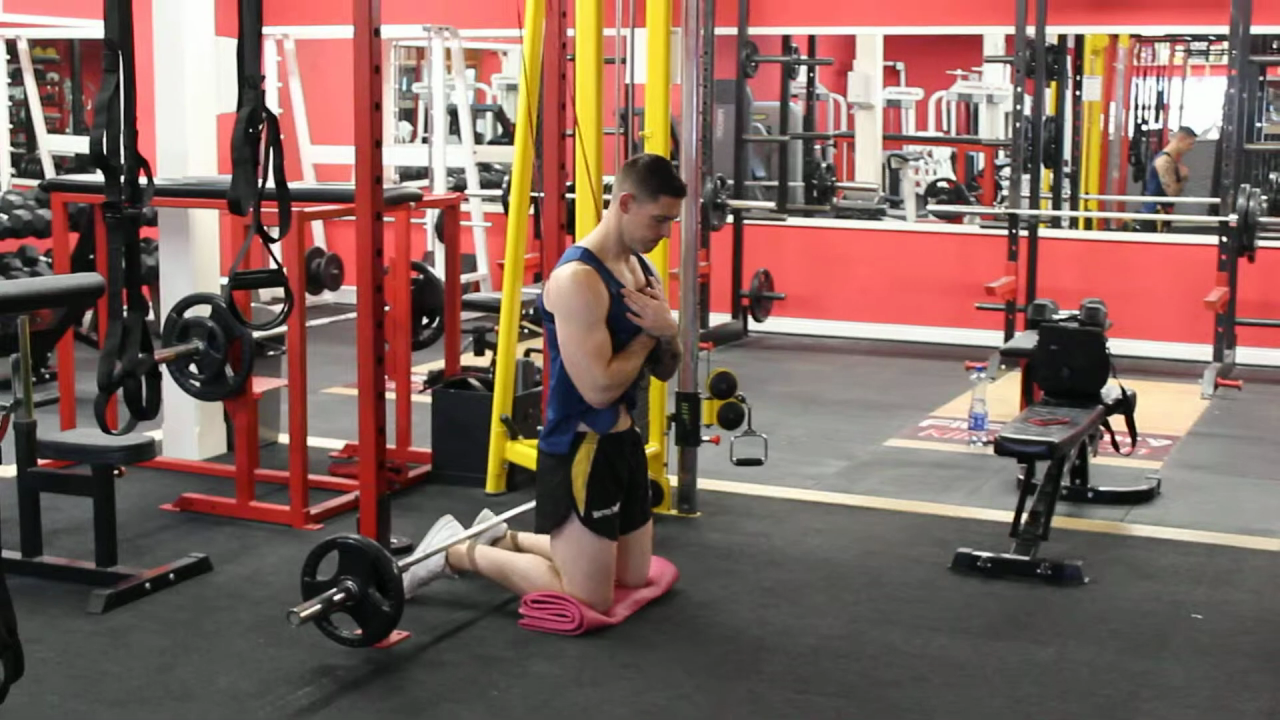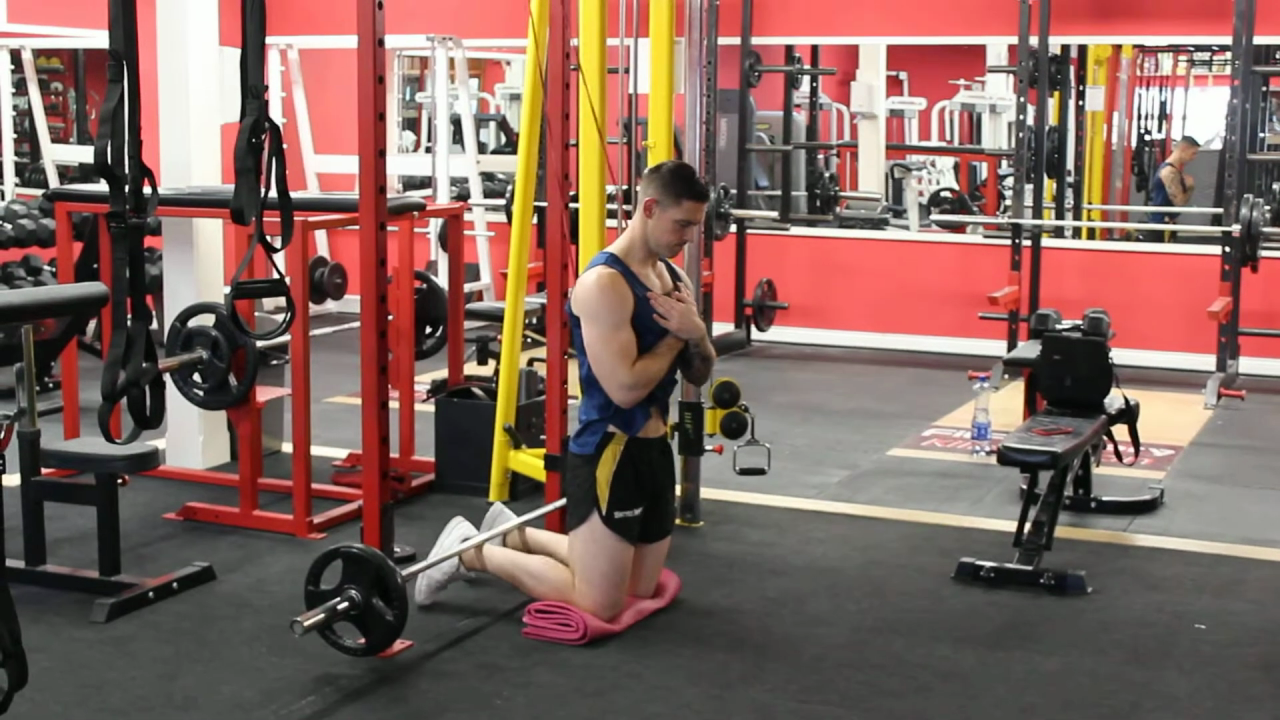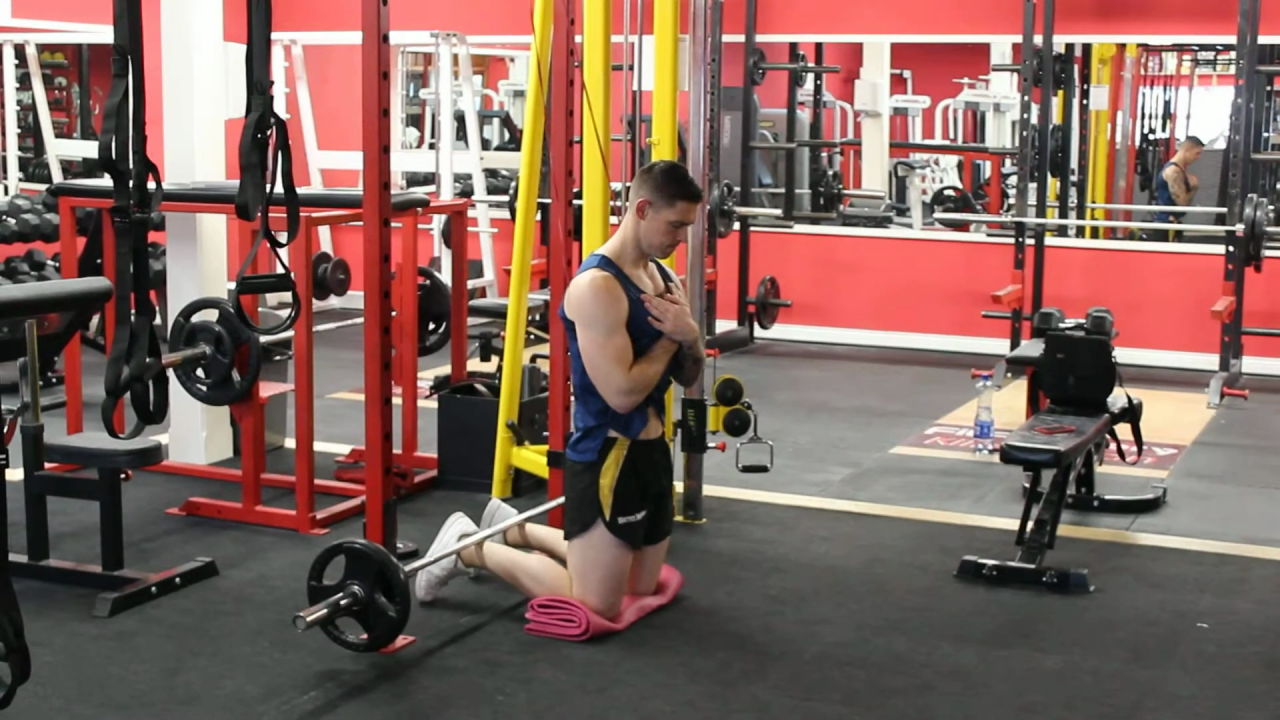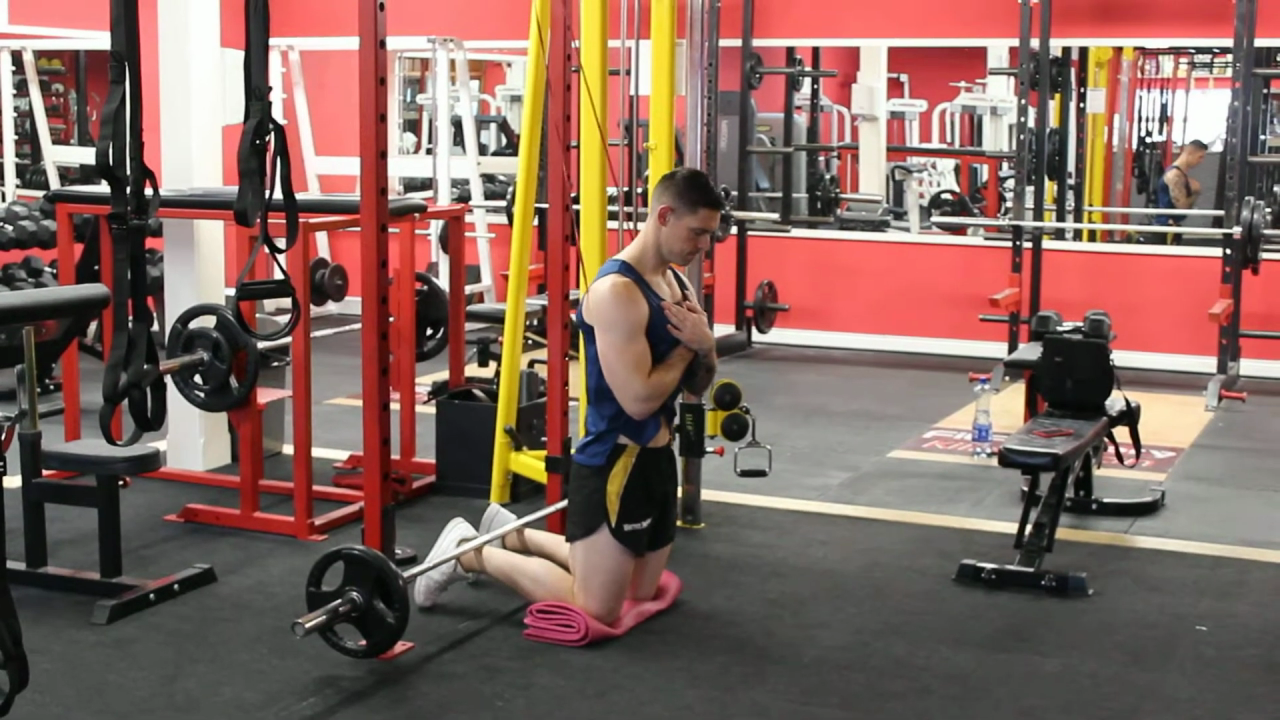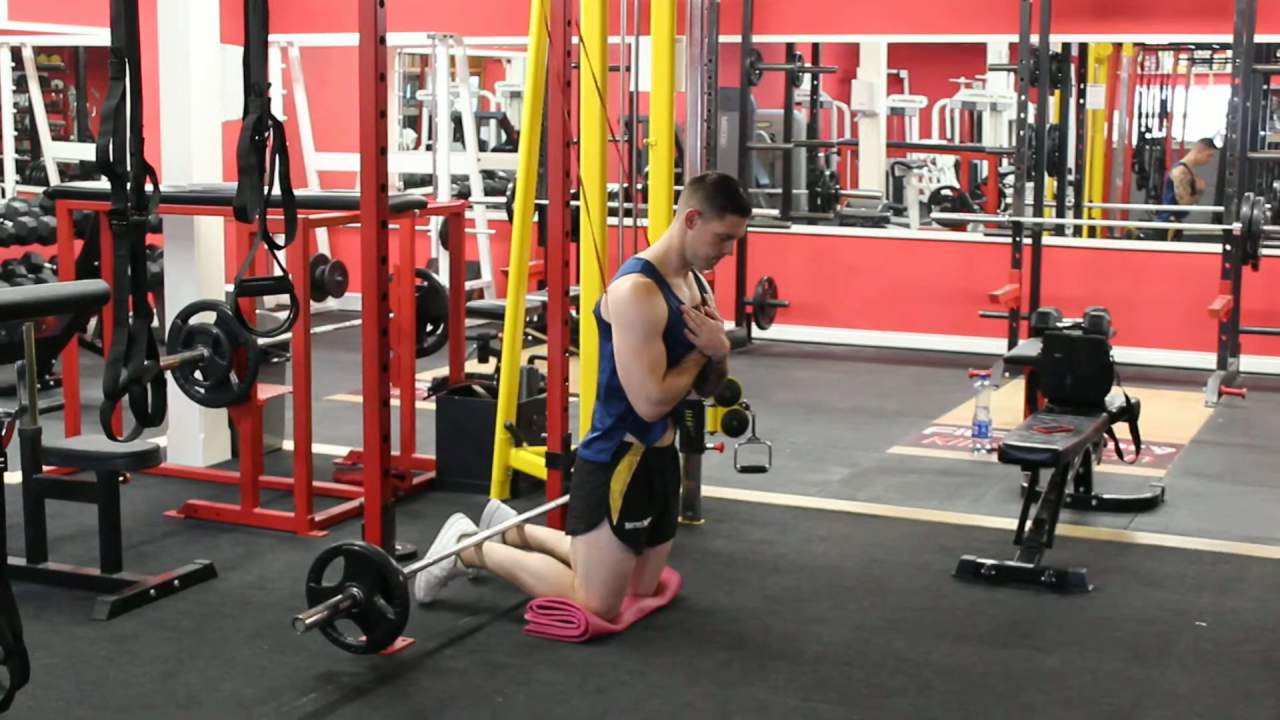
dt=0.5s
person 1, frame 1
left shoulder: (643, 270)
right shoulder: (577, 280)
left elbow: (665, 369)
right elbow: (598, 388)
left wrist: (668, 331)
right wrist: (648, 331)
left hip: (622, 440)
right hip: (579, 450)
left knee: (634, 579)
right knee: (589, 601)
left ankle: (505, 539)
right ankle: (458, 550)
person 1, frame 2
left shoulder: (674, 278)
right shoulder: (604, 283)
left elbow: (700, 374)
right elbow: (624, 388)
left wrist: (697, 333)
right wrist: (676, 335)
left hip: (653, 446)
right hip: (609, 452)
left knee: (639, 589)
right knee: (597, 607)
left ankle: (512, 535)
right ankle: (469, 551)
person 1, frame 3
left shoulder: (663, 278)
right shoulder: (597, 286)
left elbow: (689, 375)
right elbow: (622, 393)
left wrist: (689, 335)
right wrist: (670, 336)
left hip: (650, 448)
right hip: (608, 457)
left knee: (641, 587)
right knee: (597, 606)
left ankle: (513, 529)
right ankle: (469, 548)
person 1, frame 4
left shoulder: (677, 283)
right shoulder: (616, 292)
left elbow: (697, 384)
right elbow: (638, 399)
left wrist: (705, 344)
right wrist: (687, 344)
left hip: (656, 457)
right hip: (615, 463)
left knee: (640, 592)
right knee: (596, 610)
left ankle: (512, 534)
right ankle: (468, 552)
person 1, frame 5
left shoulder: (696, 284)
right shoulder: (636, 291)
left elbow: (706, 387)
right elbow: (650, 402)
left wrist: (719, 351)
right wrist: (702, 349)
left hip: (659, 456)
right hip: (619, 461)
left knee: (640, 588)
right knee: (596, 606)
left ankle: (511, 529)
right ankle: (469, 547)
